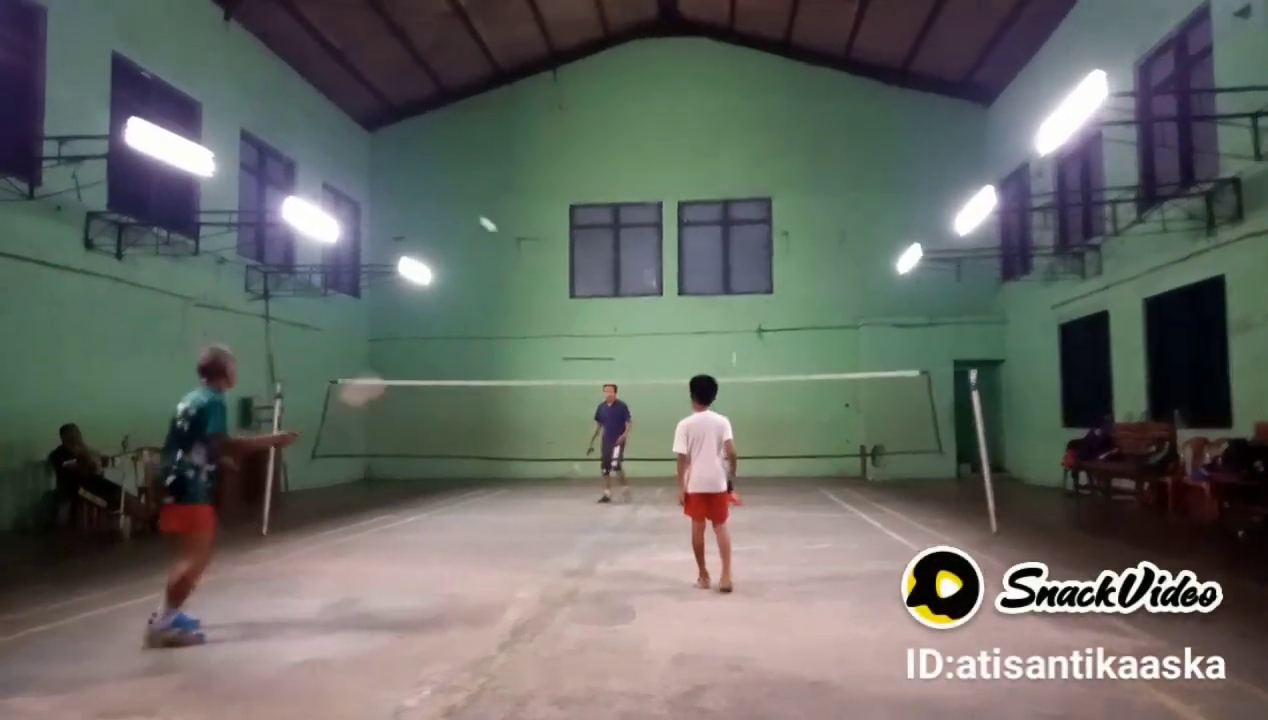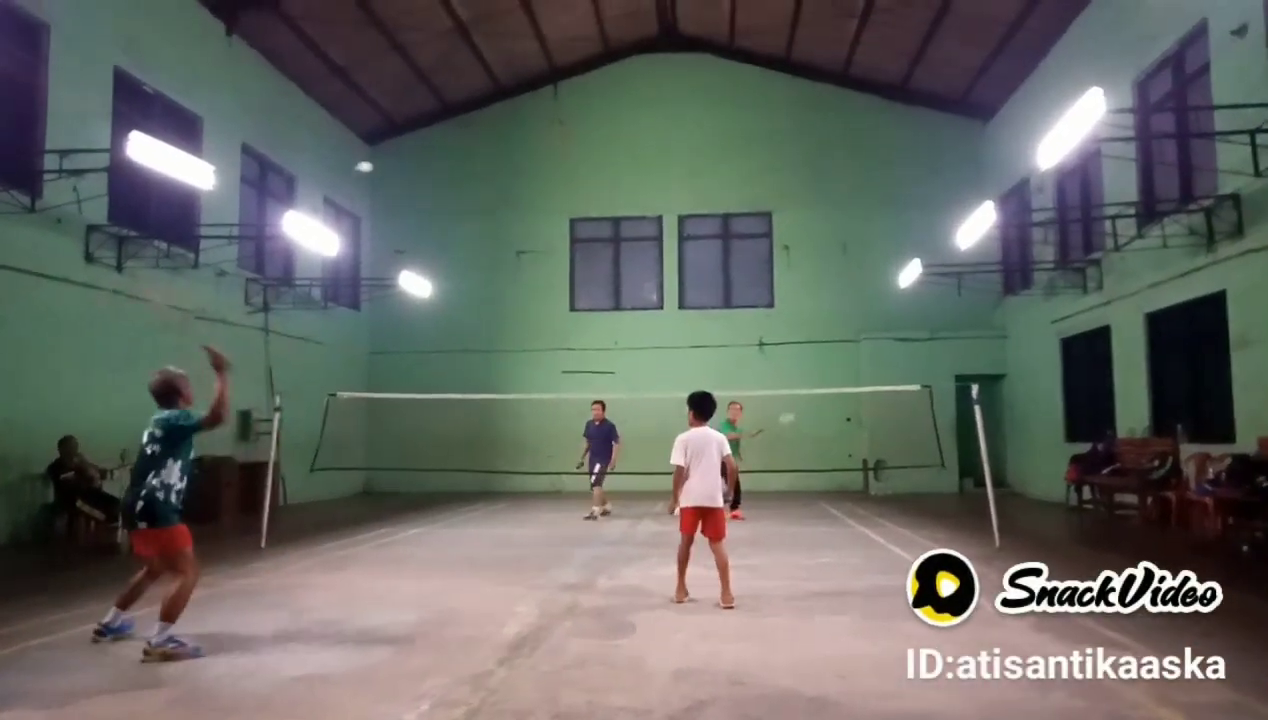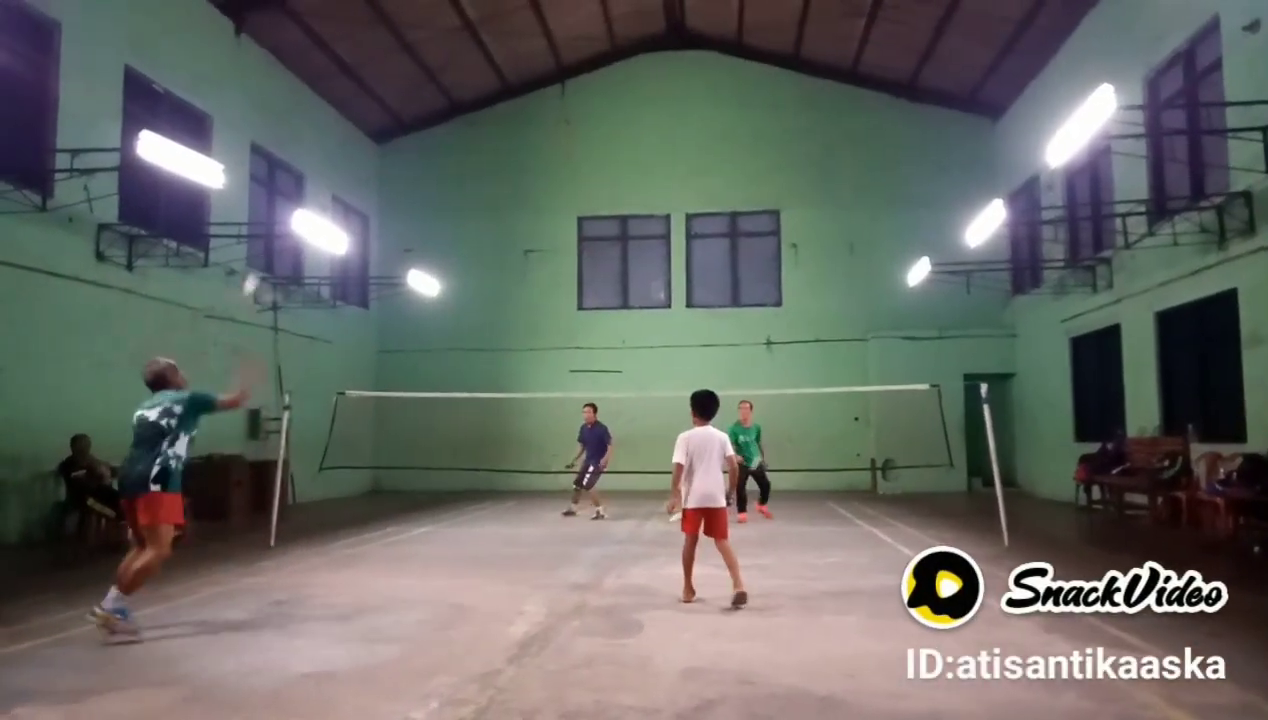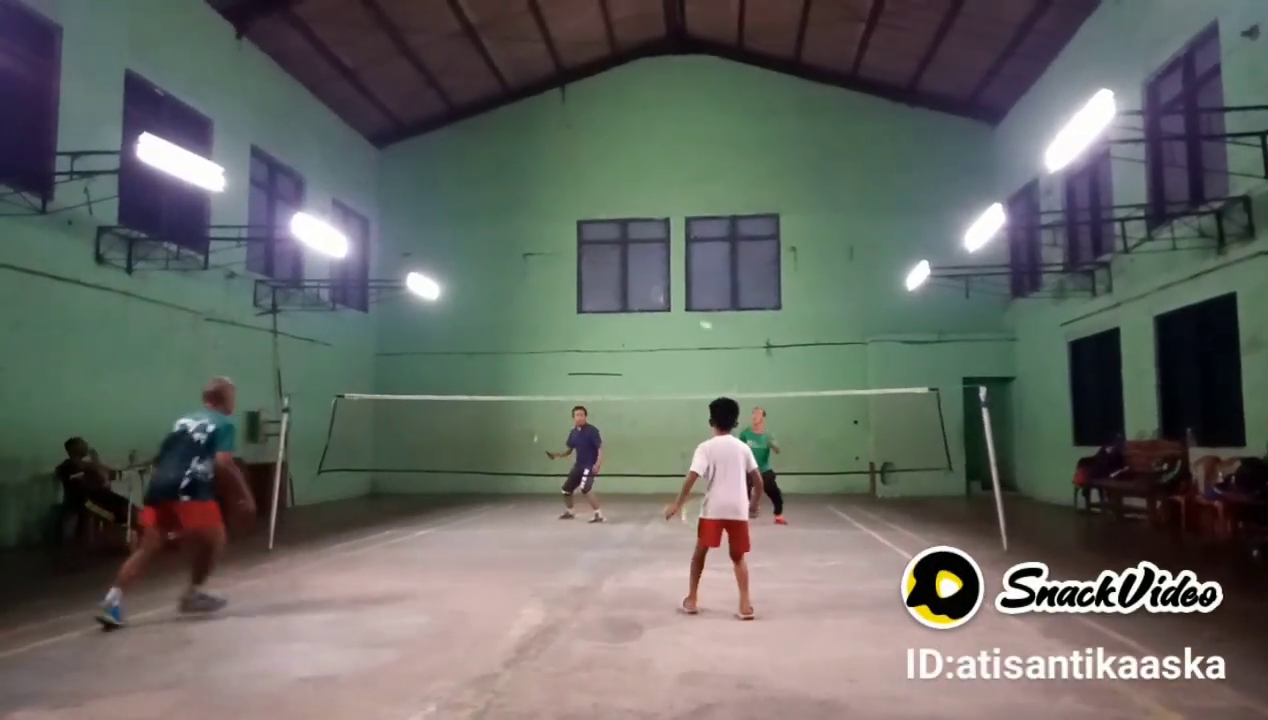
dt=0.4s
person 1, frame 1
left shoulder: (195, 399)
right shoulder: (211, 402)
right elbow: (221, 443)
left wrist: (220, 460)
right wrist: (271, 440)
left hip: (178, 484)
right hip: (186, 488)
left knee: (194, 553)
right knee: (196, 556)
left ankle: (167, 614)
right ankle: (164, 625)
person 1, frame 2
left shoulder: (165, 423)
right shoulder: (172, 420)
right elbow: (217, 418)
right wrist: (221, 374)
left hip: (144, 508)
right hip: (157, 512)
left knee: (155, 569)
right knee: (187, 574)
left ankle: (111, 623)
right ankle: (161, 640)
person 1, frame 3
left shoulder: (143, 410)
right shoulder: (187, 399)
right elbow: (231, 402)
right wrist: (244, 385)
left hip: (132, 481)
right hip: (160, 483)
left knee: (141, 547)
right knee: (159, 549)
left ankle: (113, 607)
right ankle: (111, 605)
person 1, frame 4
left shoulder: (184, 421)
right shoulder: (224, 424)
left elbow: (161, 456)
right elbow: (223, 462)
right wrist: (244, 494)
left hip: (159, 488)
right hip: (190, 491)
left knee: (147, 550)
right knee: (215, 540)
left ankle: (111, 603)
right ankle: (193, 594)
person 2, frame 1
left shoulder: (685, 425)
right shoulder: (722, 421)
left elbow: (682, 458)
right elbow: (731, 452)
left wrist: (682, 488)
right wrist: (733, 471)
left hip: (695, 484)
right hip: (718, 483)
left knee: (698, 528)
right knee: (721, 527)
left ankle: (703, 575)
right ankle: (726, 575)
person 2, frame 2
left shoulder: (683, 439)
right shoulder: (719, 438)
left elbow: (679, 471)
right elbow: (732, 467)
left wrist: (674, 498)
right wrist: (729, 490)
left hip: (690, 499)
right hip: (714, 499)
left knee: (686, 542)
right knee: (717, 545)
left ankle: (681, 589)
right ankle: (726, 593)
person 2, frame 3
left shoulder: (685, 438)
right shoulder: (722, 437)
left elbow: (678, 467)
right elbow: (734, 467)
left wrist: (674, 497)
right wrist: (730, 490)
left hip: (692, 499)
right hip: (716, 498)
left knee: (690, 542)
right knee: (722, 543)
left ankle: (688, 590)
right ankle: (738, 585)
person 2, frame 4
left shoulder: (706, 447)
right shoulder: (743, 448)
left elbow: (692, 477)
right elbow: (758, 480)
left wrist: (677, 504)
right wrist: (754, 503)
left hip: (713, 509)
right hip: (739, 510)
left knee: (700, 553)
right knee: (738, 557)
left ankle: (692, 599)
right ankle: (745, 605)
